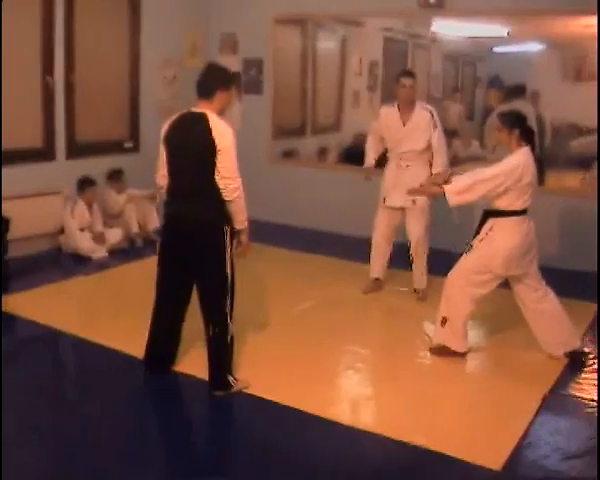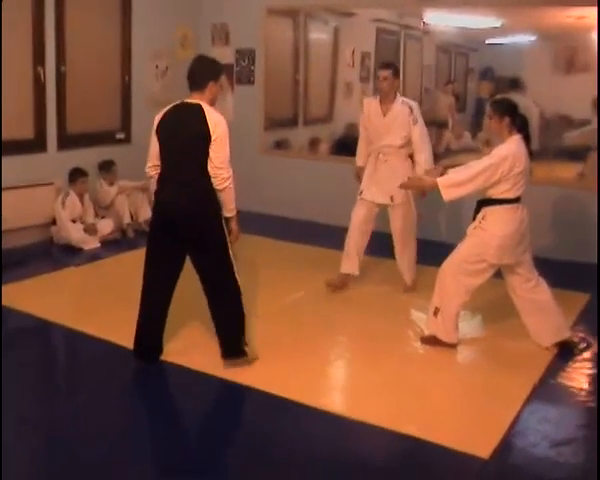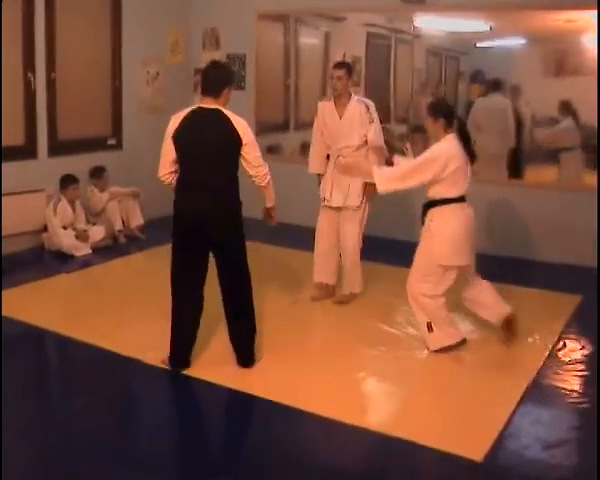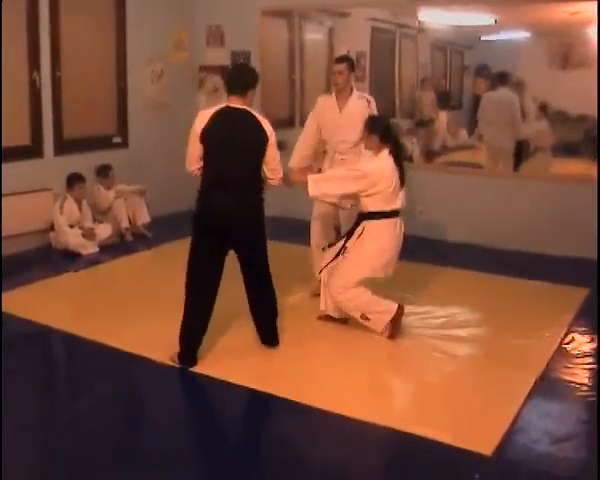
dt=0.5s
person 1, frame 1
left shoulder: (172, 126)
right shoulder: (220, 129)
left elbow: (163, 178)
right elbow: (230, 185)
right wrist: (242, 226)
left hip: (176, 217)
right hip: (209, 222)
left knee: (171, 291)
right knee: (217, 298)
left ankle: (158, 359)
right ankle: (221, 378)
person 1, frame 2
left shoulder: (164, 117)
right shoulder: (214, 120)
left elbow: (153, 168)
right elbow: (220, 175)
right wrist: (231, 215)
left hip: (166, 206)
right hip: (200, 209)
left knee: (157, 278)
right knee: (222, 279)
left ankle: (146, 347)
right ankle: (234, 348)
person 1, frame 3
left shoulder: (178, 122)
right shoulder: (237, 125)
left elbow: (166, 173)
right elbow: (260, 172)
right wrist: (270, 203)
left hip: (187, 211)
right hip: (223, 212)
left knee: (186, 284)
right knee: (236, 283)
left ankle: (179, 356)
right ankle: (245, 353)
person 1, frame 4
left shoulder: (205, 119)
right shoulder: (261, 125)
left elbow: (193, 165)
right elbow: (274, 176)
left hip: (212, 207)
right hip: (248, 209)
left knee: (201, 279)
right knee: (257, 272)
left ankle: (187, 352)
right ankle: (269, 334)
person 2, frame 1
left shoulder: (516, 164)
right shoulder: (524, 159)
left elbow: (478, 184)
right elbow: (484, 175)
left wrist: (435, 190)
right wrist: (447, 181)
left hip: (503, 234)
right hip: (519, 231)
left knee: (459, 282)
right knee: (534, 290)
left ankle: (452, 342)
right ankle: (566, 344)
person 2, frame 2
left shoulder: (507, 152)
right shoulder: (516, 147)
left elbow: (474, 176)
right elbow: (478, 168)
left wrist: (428, 183)
right wrist: (441, 175)
left hip: (496, 222)
right hip: (513, 219)
left knee: (453, 272)
right knee: (526, 280)
left ankle: (443, 333)
right ankle: (556, 334)
person 2, frame 3
left shoulder: (441, 152)
right shoulder: (453, 146)
left elbow: (405, 176)
right elbow: (417, 167)
left wrist: (362, 171)
right wrist: (392, 158)
left hip: (444, 220)
right hip: (457, 216)
left knee: (422, 286)
right knee: (467, 276)
left ankle: (447, 337)
right ankle: (501, 315)
person 2, frame 4
left shoulder: (375, 169)
right shoulder: (389, 160)
left elbow: (338, 180)
right elbow: (349, 175)
left wrist: (303, 179)
right wrist: (314, 173)
left hip: (377, 233)
right hip: (380, 227)
left knee: (341, 286)
right knee: (331, 261)
left ankle: (389, 313)
right ankle: (336, 311)
person 3, frame 1
left shoulder: (428, 114)
right shoulder: (385, 113)
left elbow: (439, 148)
right elbow: (374, 139)
right wrist: (369, 162)
left hip: (419, 176)
right hip: (393, 174)
left knee: (418, 235)
right knee: (382, 230)
left ankle: (420, 284)
right ankle: (377, 277)
person 3, frame 2
left shoulder: (409, 108)
right shoulder: (368, 105)
left elbow: (421, 144)
right wrist: (360, 164)
left hip: (399, 171)
right hip: (374, 169)
left knee: (403, 228)
right knee: (358, 221)
left ankle: (408, 276)
right ankle: (346, 273)
person 3, frame 3
left shoulder: (365, 107)
right shoulder: (323, 107)
left elbow: (375, 145)
left wrist: (371, 179)
right wrist: (318, 172)
left hip: (357, 175)
right hip: (332, 174)
left knee: (350, 235)
right knee: (325, 232)
left ankle: (351, 287)
right ankle: (326, 284)
person 3, frame 4
left shoulder: (366, 103)
right shoulder: (323, 103)
right elbow: (309, 136)
right wrist: (295, 166)
right hip: (329, 167)
left knee: (352, 229)
right knee: (319, 225)
